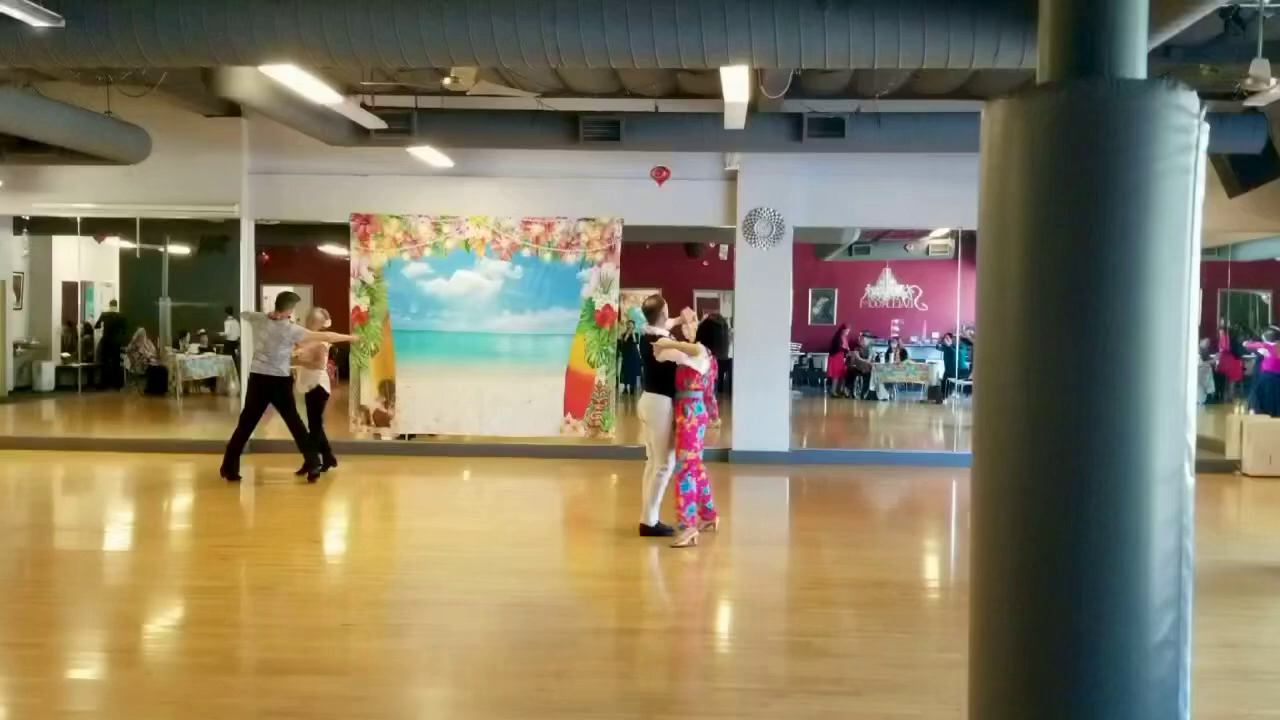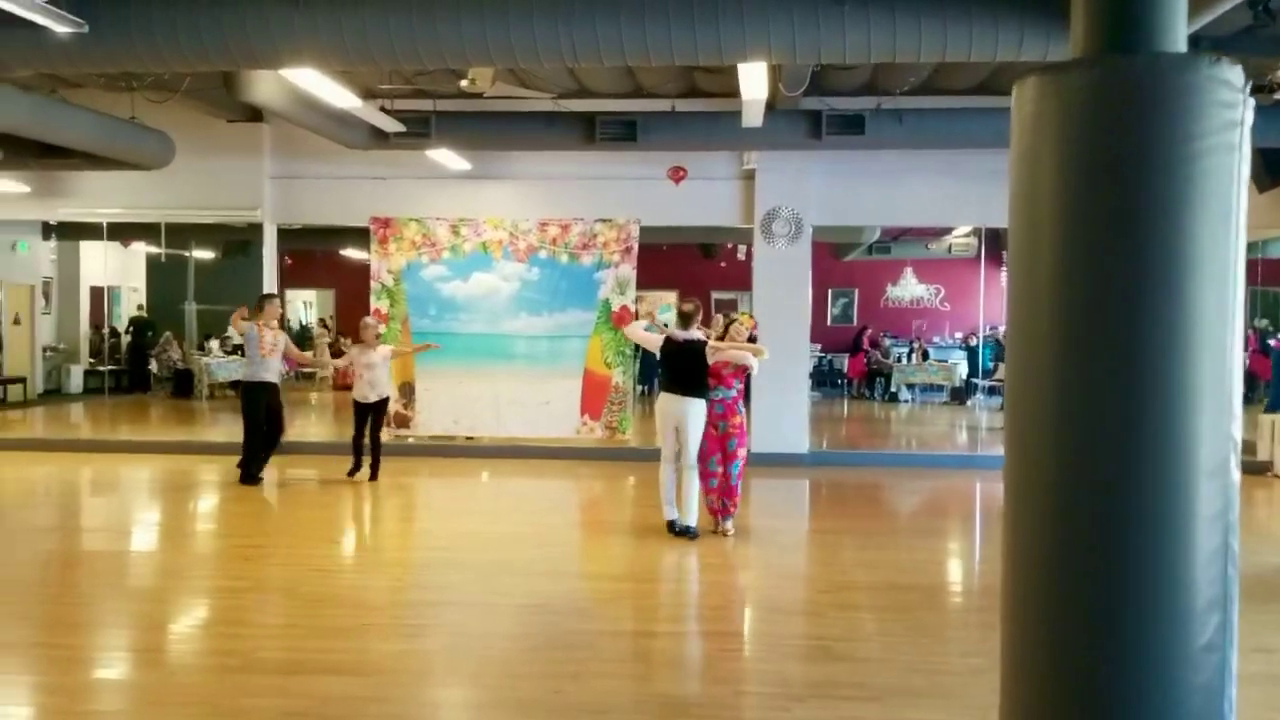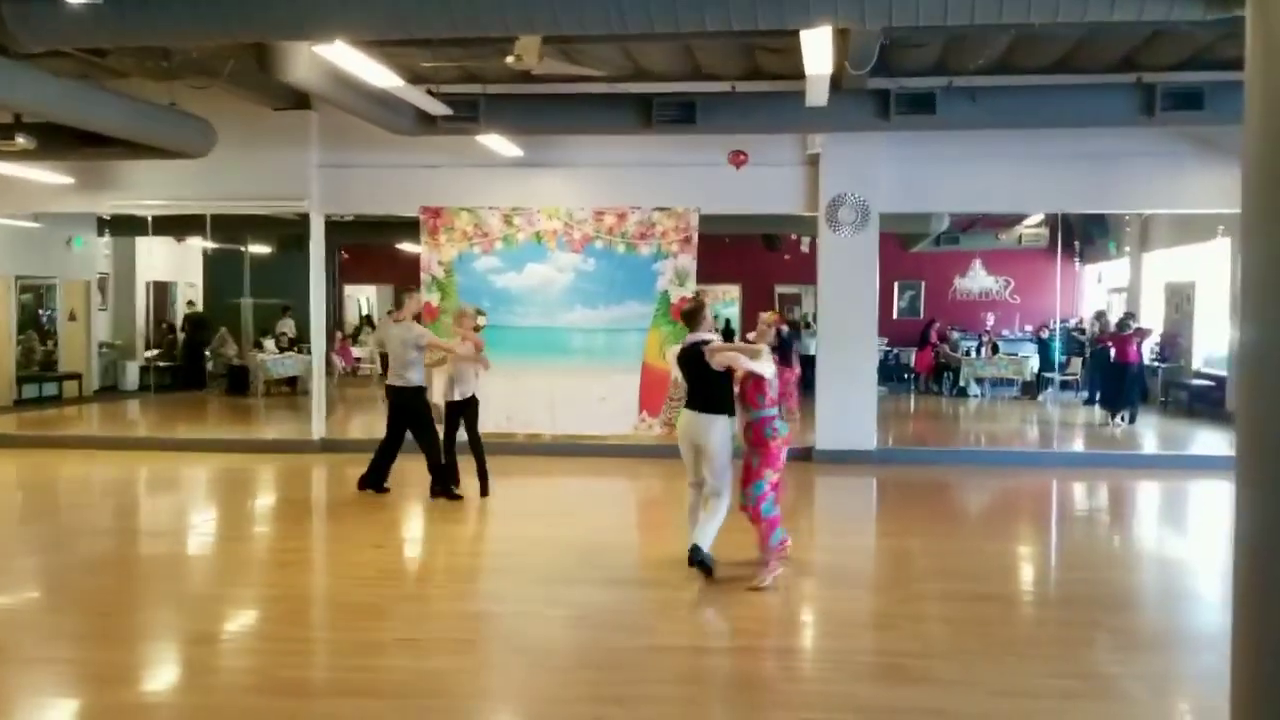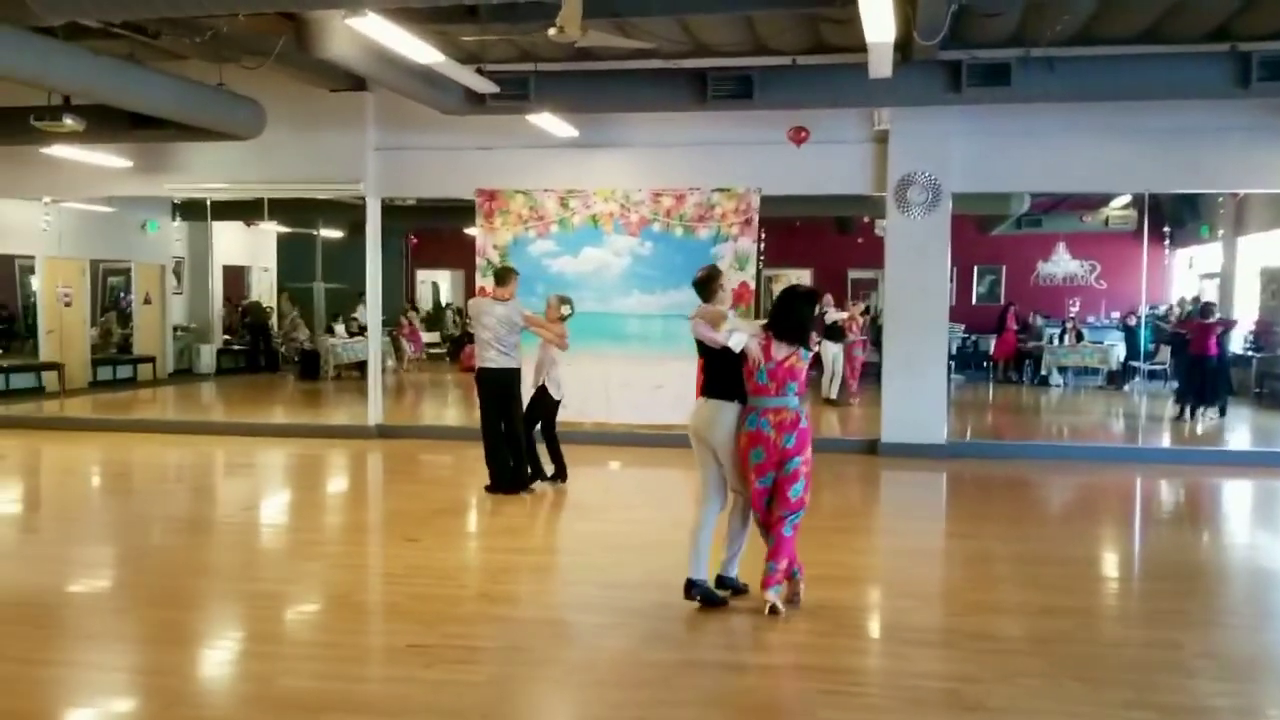
dt=1s
person 1, frame 1
left shoulder: (647, 336)
right shoulder: (663, 342)
left elbow: (660, 326)
left wrist: (680, 320)
left hip: (647, 400)
right hip: (661, 404)
left knee: (654, 461)
right knee: (663, 464)
left ankle: (650, 517)
right ankle: (648, 522)
person 1, frame 2
left shoulder: (665, 342)
right shoulder: (706, 347)
left elbow: (630, 330)
left wrist: (648, 320)
left hip: (666, 403)
right hip: (694, 407)
left knee: (668, 462)
right knee: (689, 465)
left ankle: (671, 518)
right ankle: (689, 523)
person 1, frame 3
left shoulder: (683, 352)
right shoulder: (715, 350)
right elbow: (747, 354)
right wrist: (755, 357)
left hip: (688, 420)
right hip: (715, 424)
left knee: (698, 488)
right knee: (719, 492)
left ankle: (698, 547)
right ankle: (700, 546)
person 1, frame 4
left shoulder: (712, 321)
right shoulder: (717, 322)
right elbow: (701, 325)
right wrist: (742, 336)
left hip: (703, 413)
right hip: (726, 414)
left knee: (712, 500)
right knee: (745, 496)
left ankle: (697, 579)
right ankle: (728, 574)
person 2, frame 1
left shoulder: (702, 356)
right shoulder: (707, 357)
left elbow: (696, 349)
left wrist: (669, 344)
left hip: (691, 414)
right hip: (691, 412)
left knee: (685, 468)
right knee: (694, 466)
left ankle: (687, 528)
right ankle: (709, 515)
person 2, frame 2
left shoulder: (743, 356)
left elbow: (761, 353)
left wrist: (728, 348)
left hip: (733, 415)
right hip: (709, 415)
left knee: (733, 468)
right knee: (710, 468)
left ankle: (727, 517)
right ankle: (715, 513)
person 2, frame 3
left shoulder: (766, 360)
right shoulder: (759, 360)
left hip: (769, 435)
right hip: (756, 433)
left knee: (758, 496)
right knee: (748, 498)
left ankle: (771, 562)
right ankle: (779, 542)
person 2, frame 4
left shoulder: (757, 336)
right shoulder: (807, 347)
left hip: (757, 429)
right hip: (794, 429)
left knee: (765, 514)
right knee: (787, 513)
left ankle: (793, 576)
right ankle: (772, 586)
person 3, frame 1
left shoulder: (258, 319)
right shoulder: (290, 329)
left elbow: (244, 314)
right elbow: (323, 337)
right wrist: (349, 337)
left hip: (257, 378)
right hip: (279, 380)
left knee: (246, 423)
right knee: (295, 423)
left ankle: (230, 467)
right ankle: (312, 465)
person 3, frame 2
left shoulder: (280, 334)
right shoulder: (251, 328)
left elbow: (296, 355)
right elbow: (236, 325)
right wrist: (238, 316)
left hip: (272, 386)
right hip: (253, 385)
left knee: (276, 429)
right knee: (255, 431)
left ankle: (250, 465)
right ankle: (248, 474)
person 3, frame 3
left shoulder: (387, 329)
right shoulder: (414, 329)
right elbow: (446, 346)
right wrist: (472, 355)
left hip: (394, 388)
right hip: (411, 390)
left knee: (393, 436)
right knee: (428, 437)
left ankle: (371, 479)
right ankle: (440, 485)
person 3, frame 4
left shoulder: (475, 305)
right shoulder: (517, 311)
right elbow: (552, 329)
right wrist: (559, 336)
left hip: (487, 372)
right hip: (511, 373)
left knee: (492, 427)
right knee: (514, 427)
left ankle: (501, 481)
right ankle: (519, 480)
person 4, frame 1
left shoulder: (321, 343)
right shoulder: (307, 341)
left elbow: (319, 365)
left wrist: (298, 361)
left hip: (319, 387)
right hip: (310, 388)
left knee: (314, 426)
right knee: (316, 426)
right ankle: (328, 458)
person 4, frame 2
left shoulder: (386, 350)
right shoulder: (355, 350)
left elbow: (409, 351)
right elbow: (341, 362)
left wrist: (427, 346)
left hip: (381, 398)
right hip: (360, 398)
left knee: (375, 434)
right knee: (358, 433)
left ankle: (374, 469)
right ankle: (357, 463)
person 4, frame 3
left shoulder: (475, 344)
right shoulder: (456, 344)
left elbow: (478, 342)
right elbow: (447, 364)
left wrist: (460, 330)
left hip: (468, 396)
right hip: (453, 396)
left knee: (473, 437)
right knee: (448, 438)
left ankle: (483, 480)
right ankle: (452, 478)
person 4, frame 4
left shoulder: (560, 332)
right shoulder: (553, 333)
left elbow: (551, 338)
left hip: (548, 387)
right hip: (549, 387)
left knee: (526, 427)
right knee: (548, 430)
left ankle: (537, 471)
right ankle: (560, 471)
